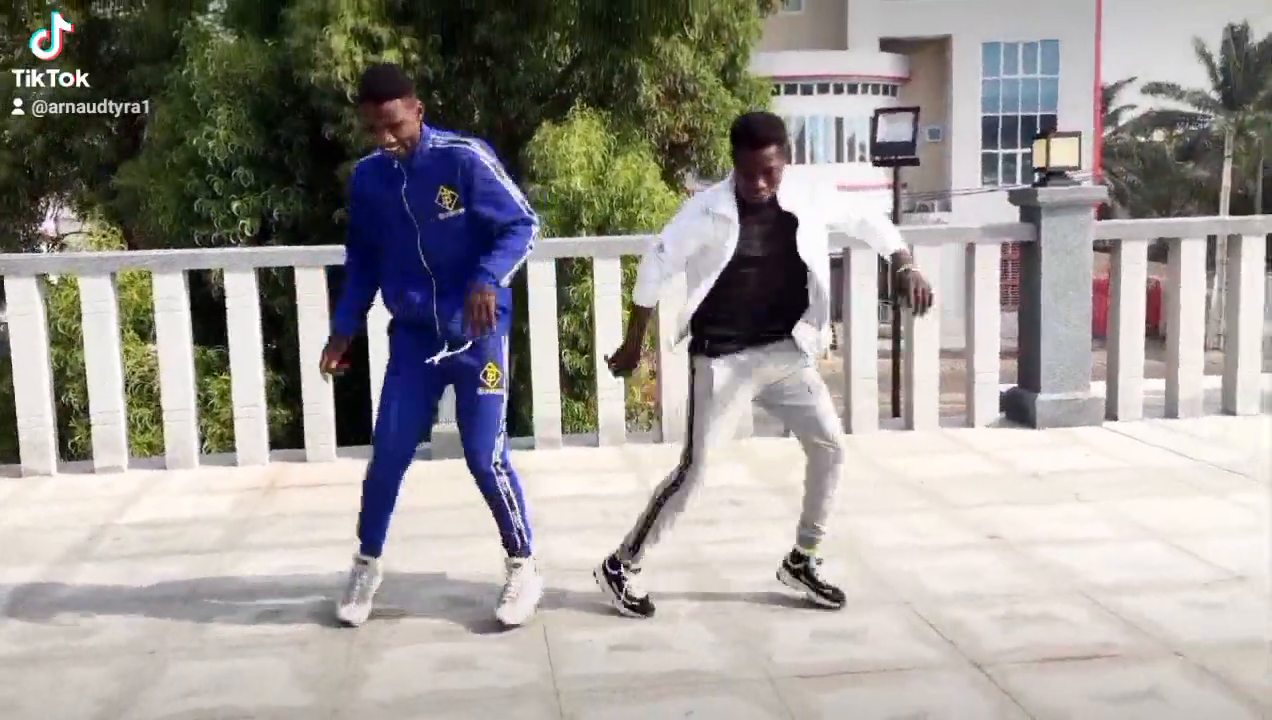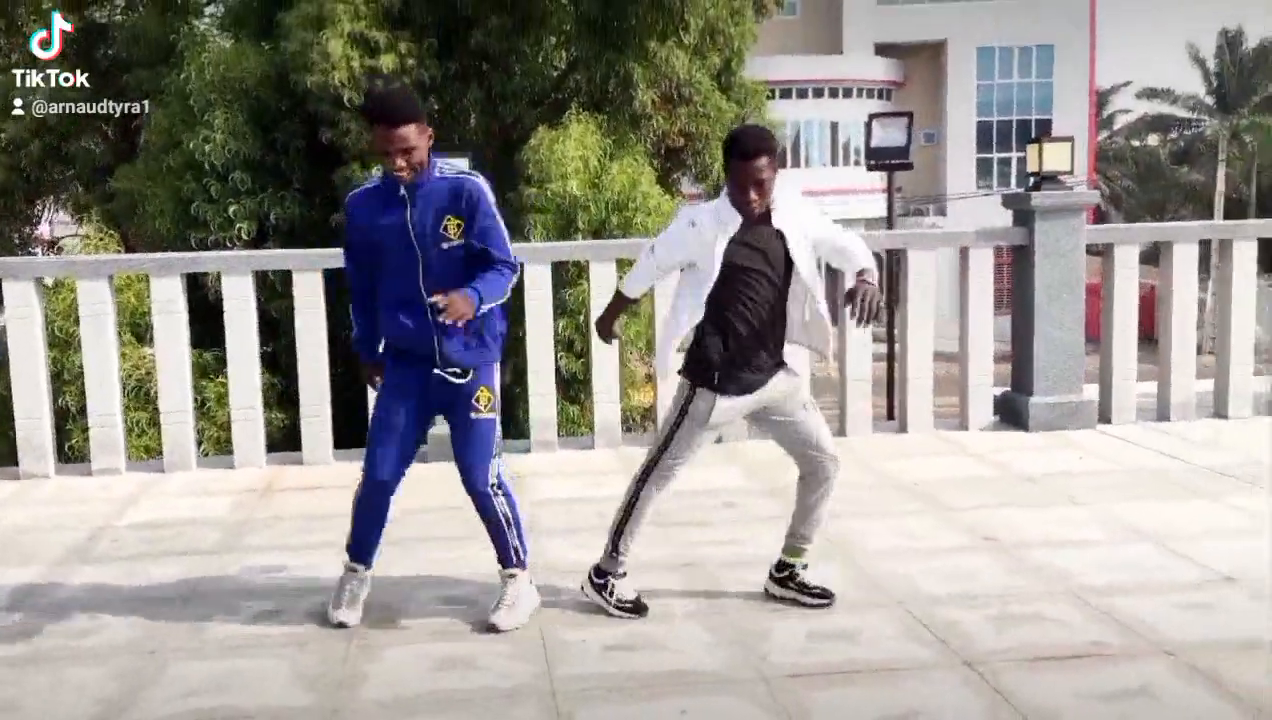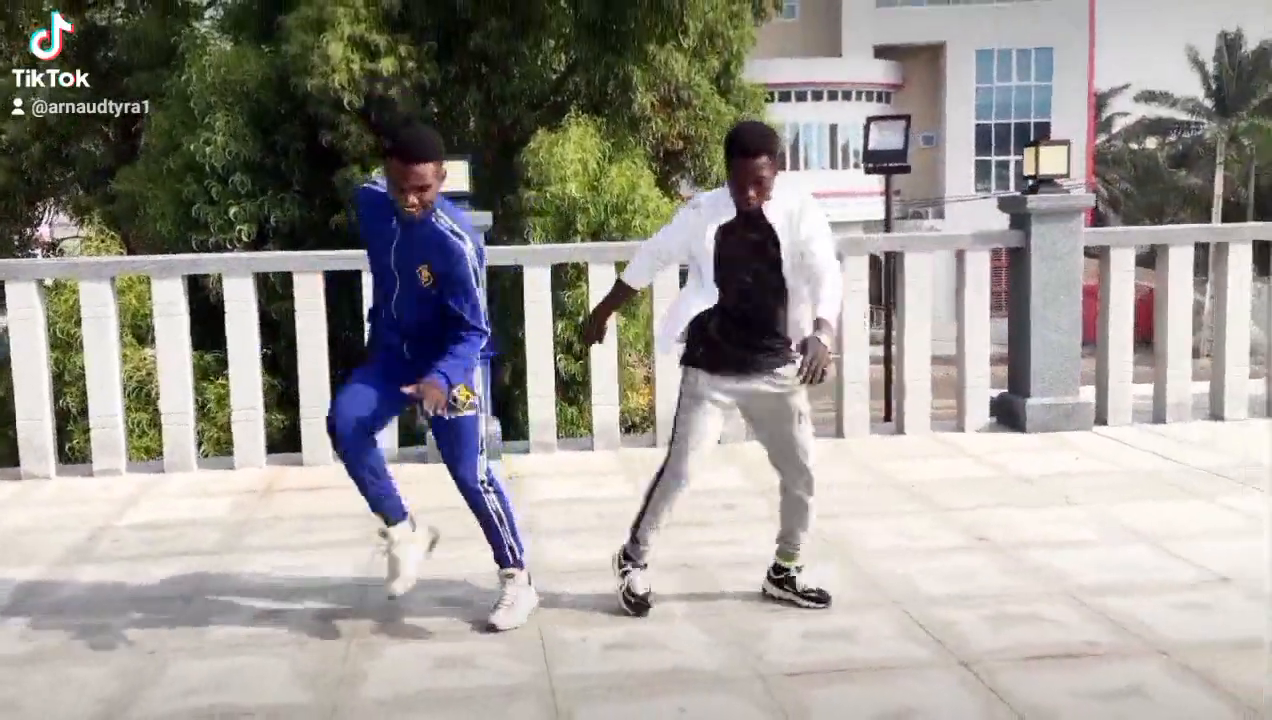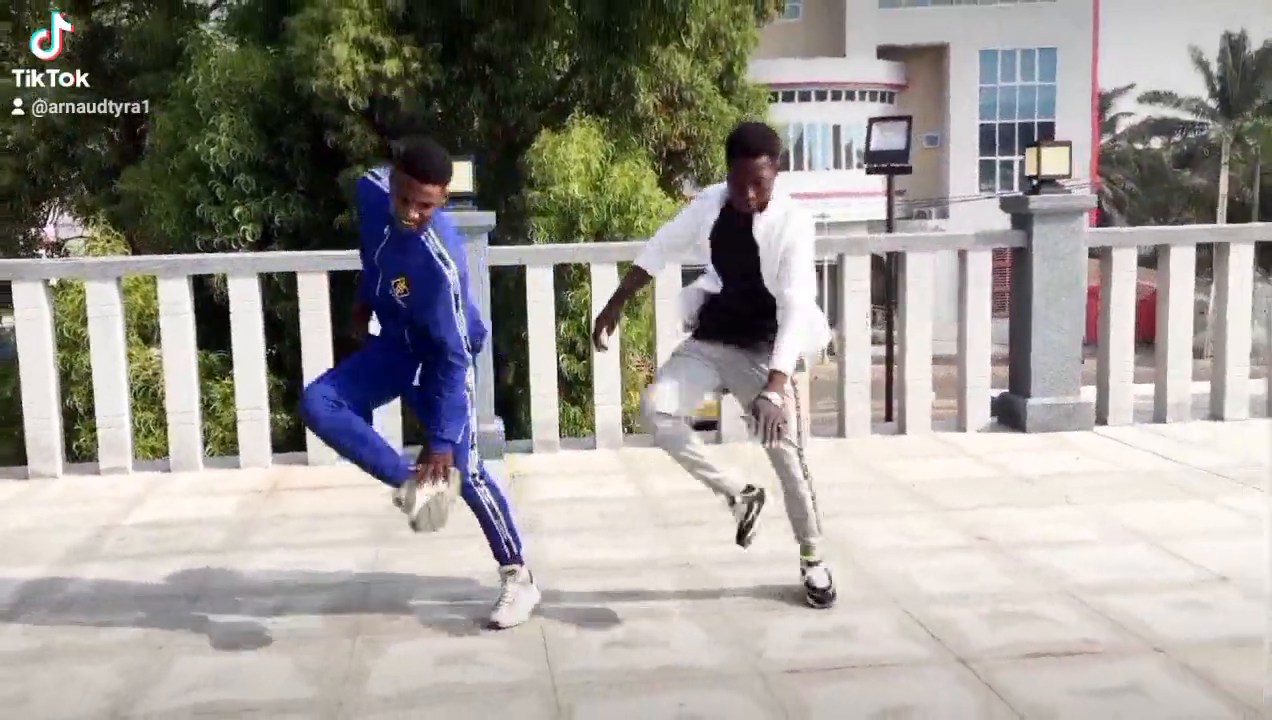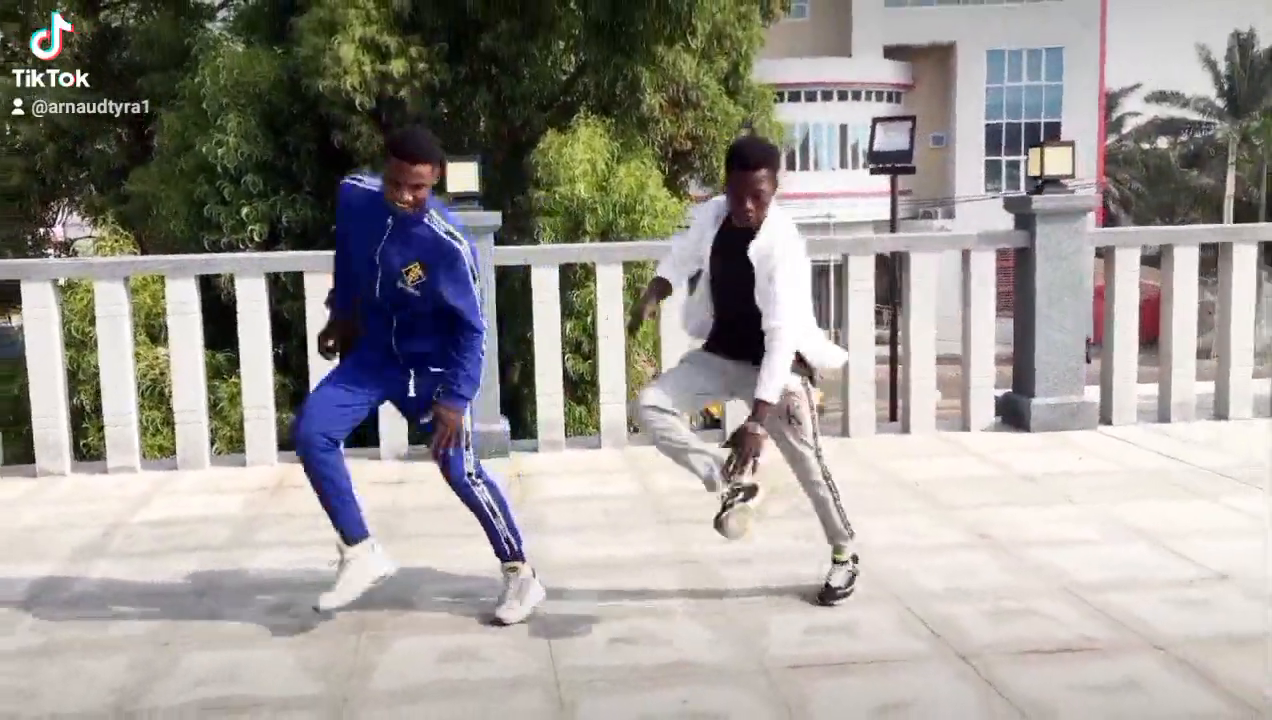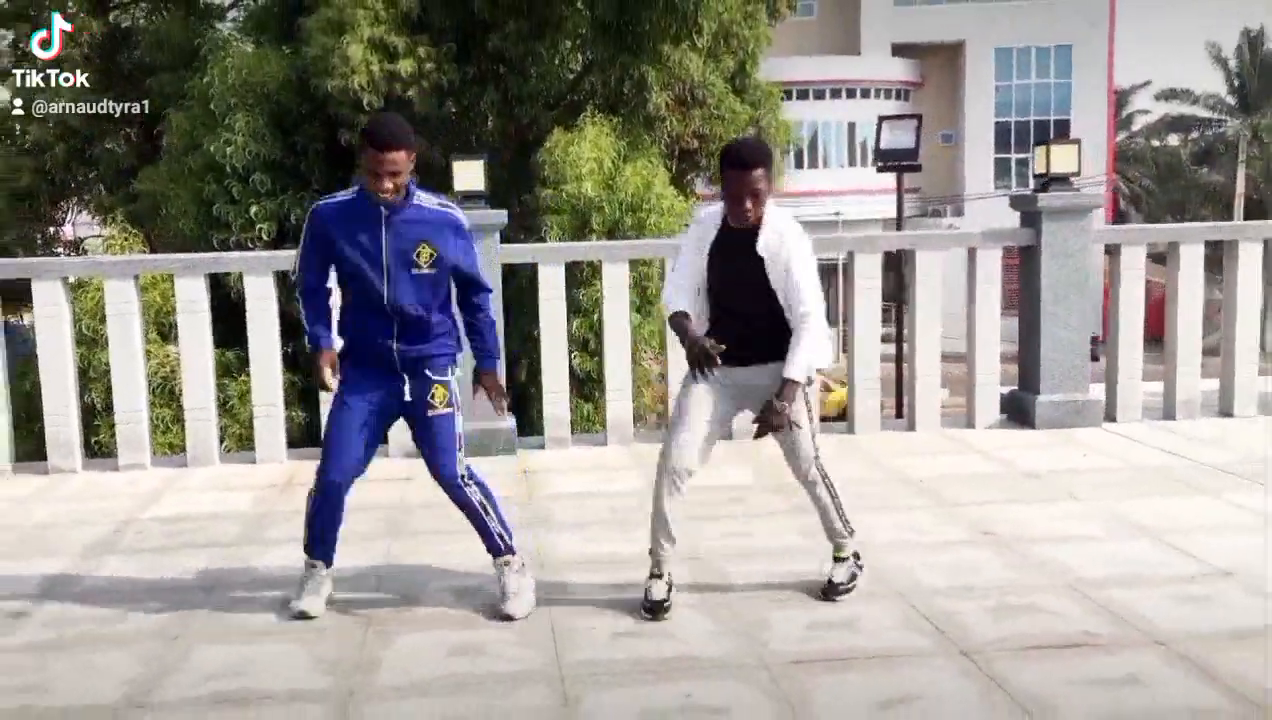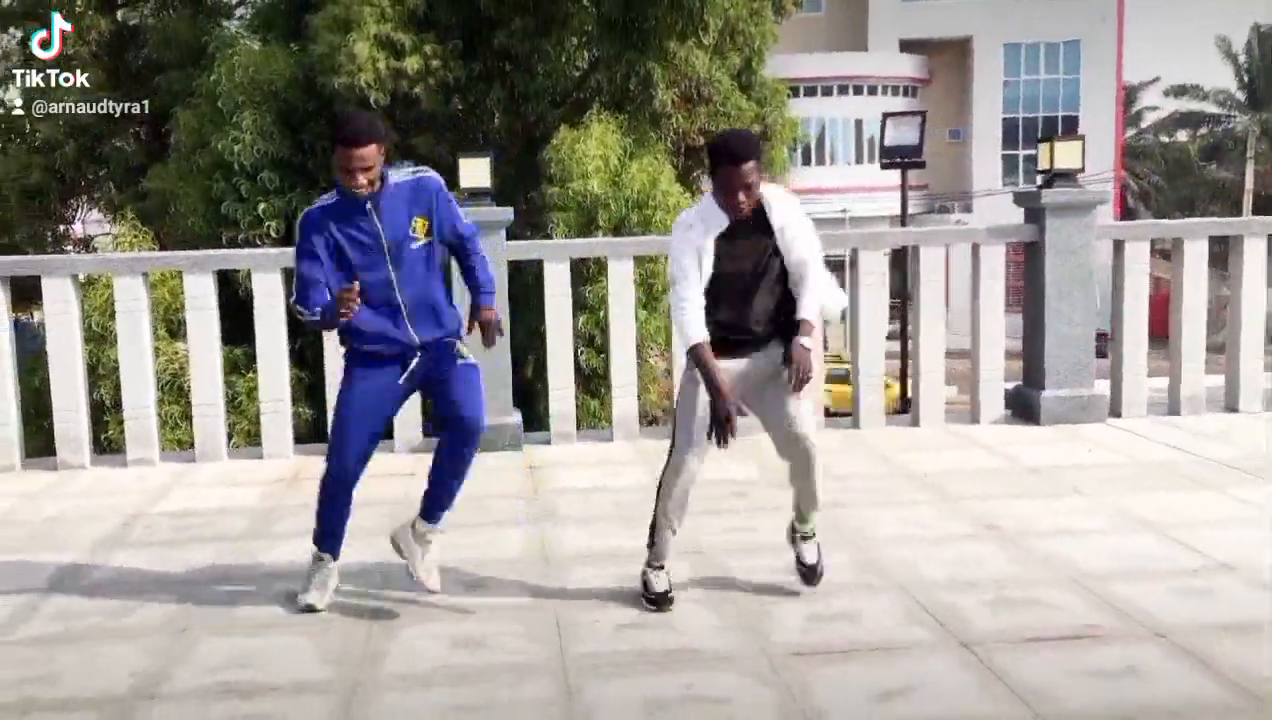
dt=0.1s
person 1, frame 1
left shoulder: (466, 159)
right shoulder: (366, 179)
left elbow: (522, 225)
right elbow: (361, 264)
left wrist: (492, 275)
right wrist: (343, 329)
left hip: (477, 332)
right hip: (413, 335)
left knee: (487, 458)
right knee: (388, 452)
left ankle: (524, 569)
right ankle: (367, 565)
person 1, frame 2
left shoulder: (466, 191)
right shoulder: (362, 204)
left elbow: (503, 267)
left wrist: (471, 297)
right wrist: (366, 351)
left hip: (470, 357)
right hip: (406, 360)
left knee: (482, 478)
right knee: (380, 474)
left ankle: (518, 580)
right ankle: (356, 572)
person 1, frame 3
left shoulder: (455, 240)
right shoulder: (370, 198)
left elbow: (473, 332)
left wrist: (441, 379)
left hip: (450, 359)
right hip: (393, 352)
left knee: (471, 475)
right knee: (345, 419)
left ankle: (516, 579)
right ankle: (403, 531)
person 1, frame 4
left shoulder: (441, 258)
right shoulder: (370, 190)
left elbow: (452, 355)
left wrist: (442, 439)
right wrist: (365, 299)
left hip: (439, 359)
right hip: (389, 347)
left knee: (465, 471)
right knee: (316, 402)
left ankle: (518, 578)
right ankle: (410, 483)
person 1, frame 5
left shoulder: (447, 242)
right shoulder: (353, 194)
left elbow: (470, 324)
left wrist: (458, 400)
right wrist: (342, 313)
left hip: (435, 362)
right hip: (371, 354)
left knee: (463, 473)
right knee: (310, 432)
left ankle: (520, 575)
right ankle: (361, 553)
person 1, frame 6
left shoulder: (445, 221)
right shoulder: (328, 216)
left elbow: (475, 292)
right elbow: (310, 285)
left wrist: (489, 361)
right wrist: (321, 343)
left hip: (429, 362)
right hip: (365, 364)
left knee: (451, 472)
right knee: (334, 476)
left ankle: (511, 566)
right ankle: (317, 570)
person 1, frame 7
left shoulder: (425, 186)
right shoulder: (318, 223)
left elbow: (464, 238)
right elbow: (307, 298)
left wrist: (484, 299)
right wrist: (333, 311)
left hip: (440, 341)
right hip: (375, 353)
left knee: (467, 421)
right knee: (344, 464)
left ankle: (422, 531)
right ankle: (324, 564)
person 2, frame 1
left shoulder: (806, 199)
right shoulder: (706, 210)
left elbow: (868, 221)
right elbow: (656, 271)
left wrist: (909, 267)
right wrist: (632, 343)
left hip: (784, 349)
right hip: (724, 354)
left knee: (830, 444)
right knee: (697, 469)
left ankle: (802, 560)
right ankle: (622, 566)
person 2, frame 2
left shoulder: (794, 211)
right shoulder: (699, 223)
left elbow: (845, 245)
right elbow: (649, 267)
left wrist: (867, 277)
right wrist: (610, 315)
left hip: (774, 372)
right hip: (715, 376)
left knee: (823, 462)
right knee: (660, 468)
left ankle: (788, 569)
right ankle: (609, 572)
person 2, frame 3
left shoulder: (801, 214)
right shoulder: (705, 211)
left elbow: (826, 277)
right elbow: (652, 257)
left wrist: (822, 333)
right wrist: (605, 310)
left hip: (772, 363)
right hip: (710, 362)
left knee: (801, 471)
right knee: (680, 469)
left ankle: (784, 570)
right ankle: (634, 559)
person 2, frame 4
left shoulder: (793, 222)
right shoulder: (710, 204)
left elbow: (795, 312)
right elbow: (661, 248)
left wrist: (776, 386)
right wrist: (615, 304)
left hip: (769, 352)
right hip: (713, 341)
left knee: (789, 460)
right knee: (657, 407)
left ankle: (813, 561)
right ankle: (736, 494)
person 2, frame 5
left shoulder: (782, 243)
right shoulder: (713, 217)
left elbow: (784, 334)
right elbow: (678, 260)
left wrist: (758, 420)
right wrist: (648, 299)
left hip: (778, 362)
right hip: (722, 354)
left knee: (807, 464)
right knee: (650, 405)
left ankle: (844, 556)
right ankle: (732, 486)
person 2, frame 6
left shoulder: (788, 237)
right shoulder: (704, 226)
left elbow: (810, 321)
right elbow: (679, 290)
left wrist: (789, 394)
right wrist: (689, 336)
left hip: (779, 367)
right hip: (716, 365)
left knee: (806, 469)
right knee: (673, 464)
left ankle: (845, 554)
right ankle: (659, 572)
person 2, frame 7
left shoulder: (782, 208)
right shoulder: (693, 226)
left elbow: (812, 271)
right elbow: (686, 308)
left wrist: (805, 339)
right wrist: (713, 384)
left hip: (771, 349)
right hip: (716, 353)
left knee: (802, 444)
right knee: (686, 458)
left ankle: (804, 531)
right ankle: (656, 564)
